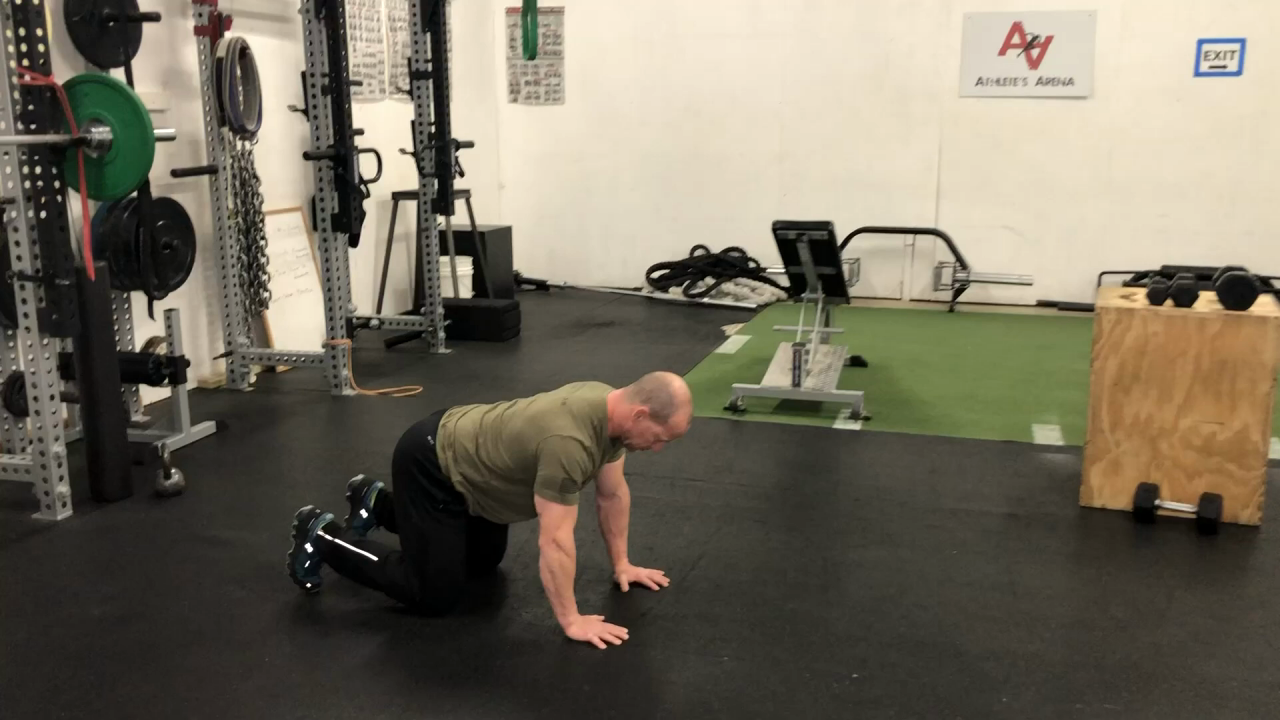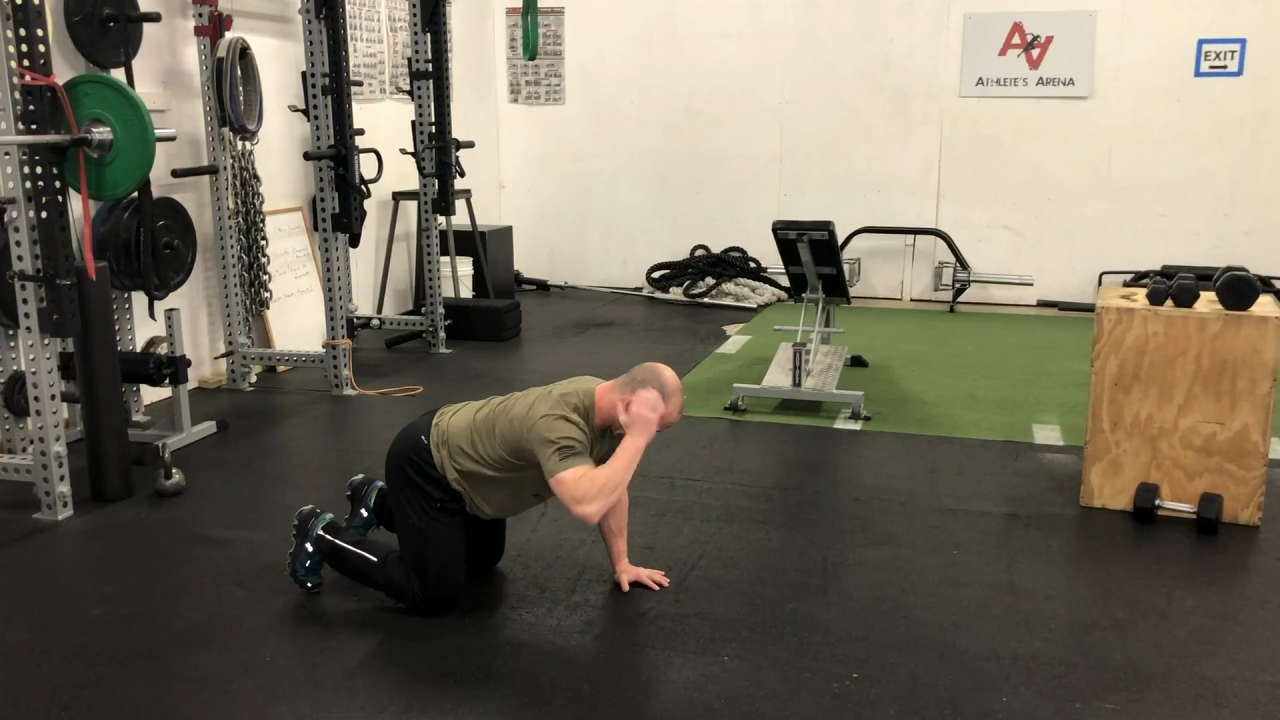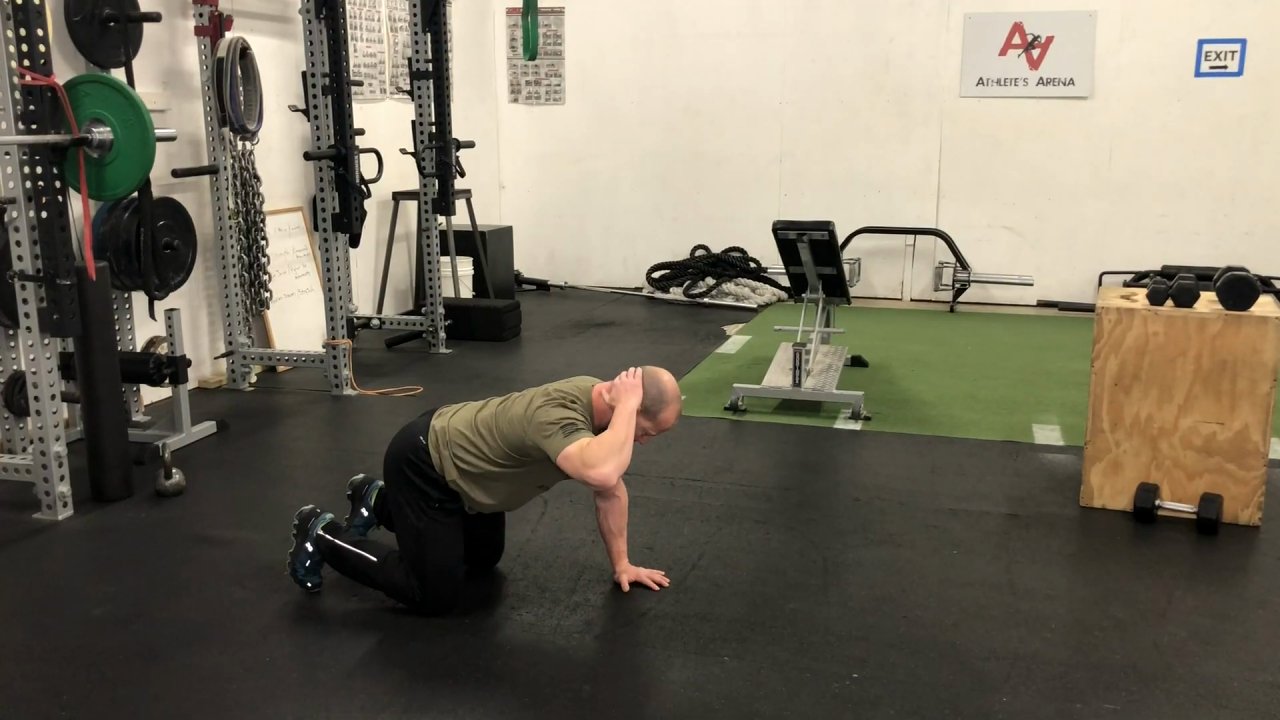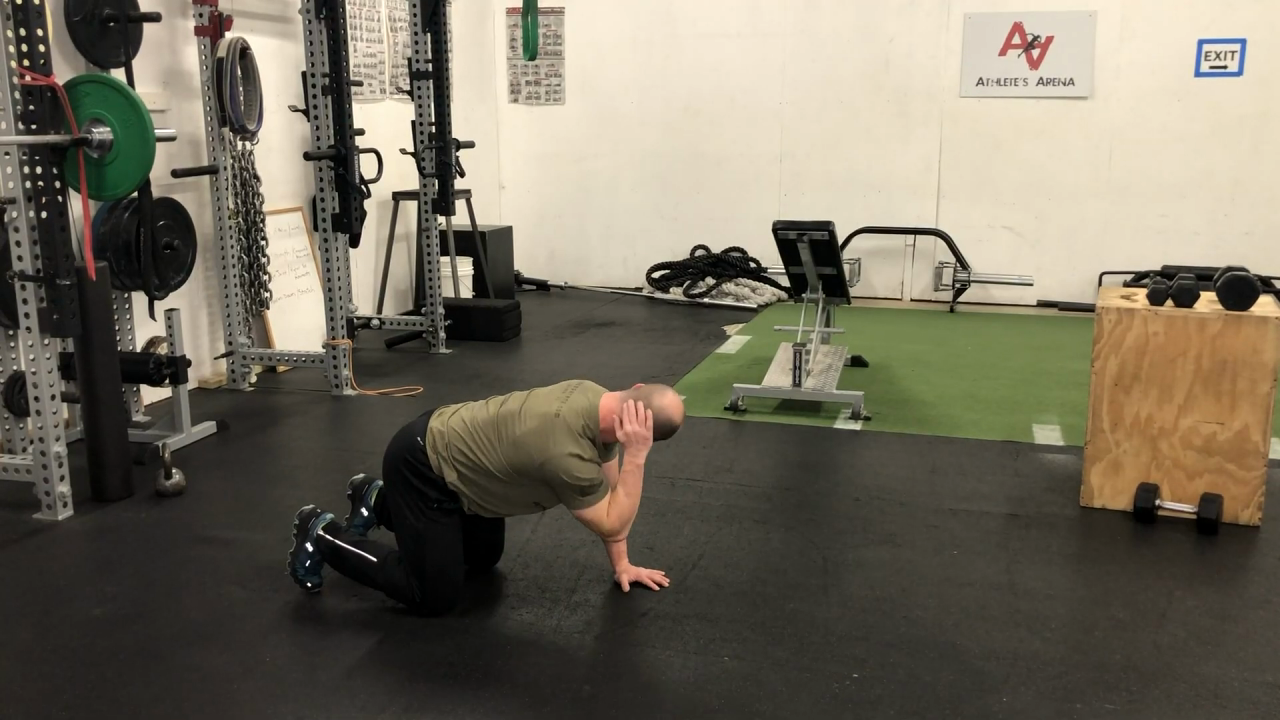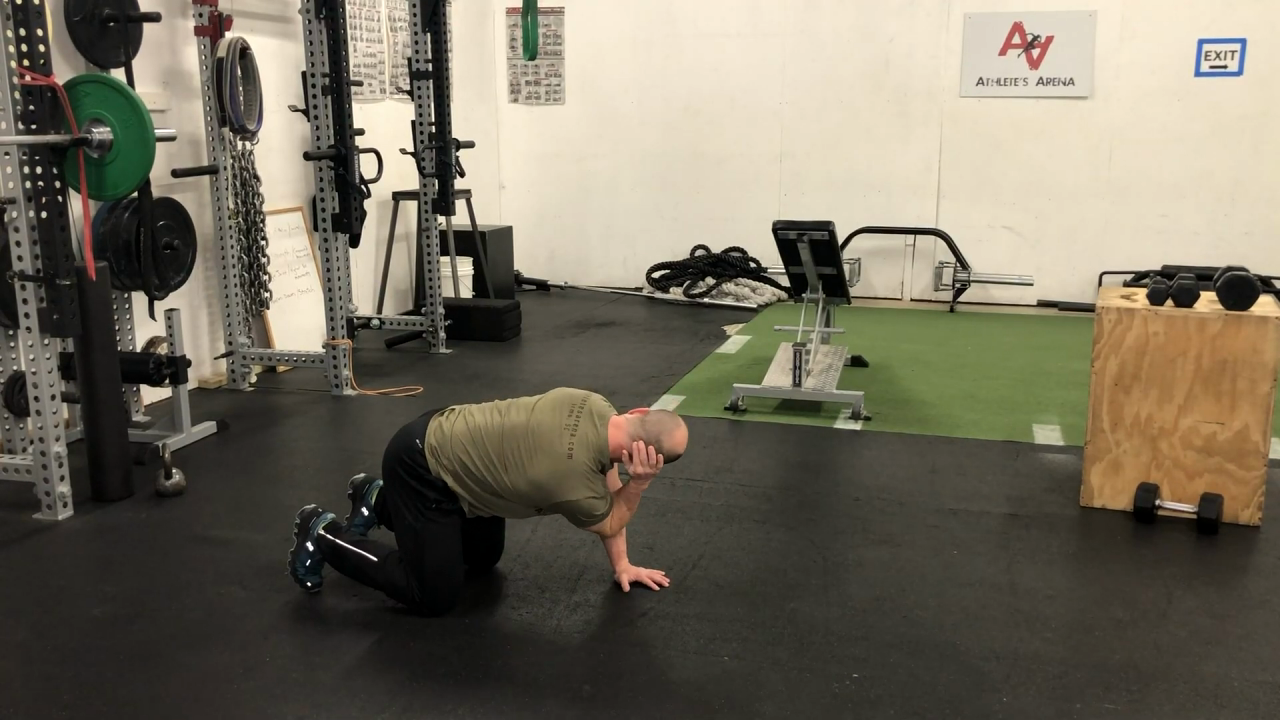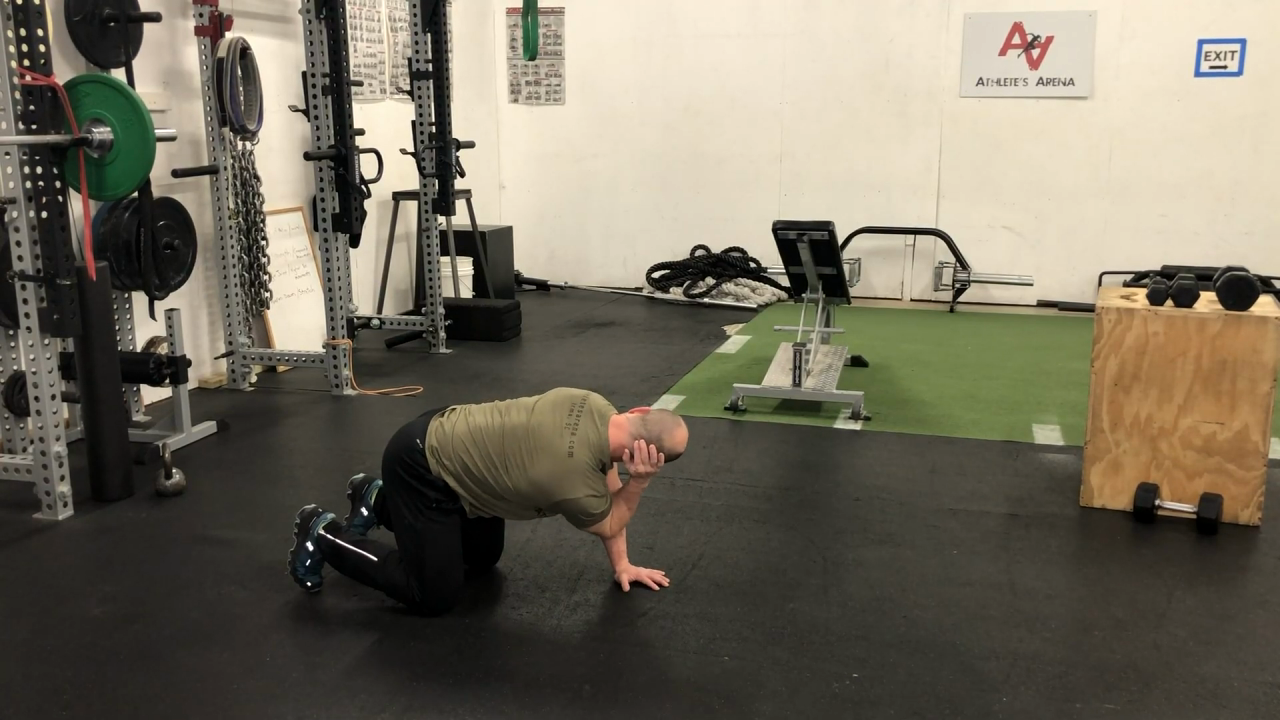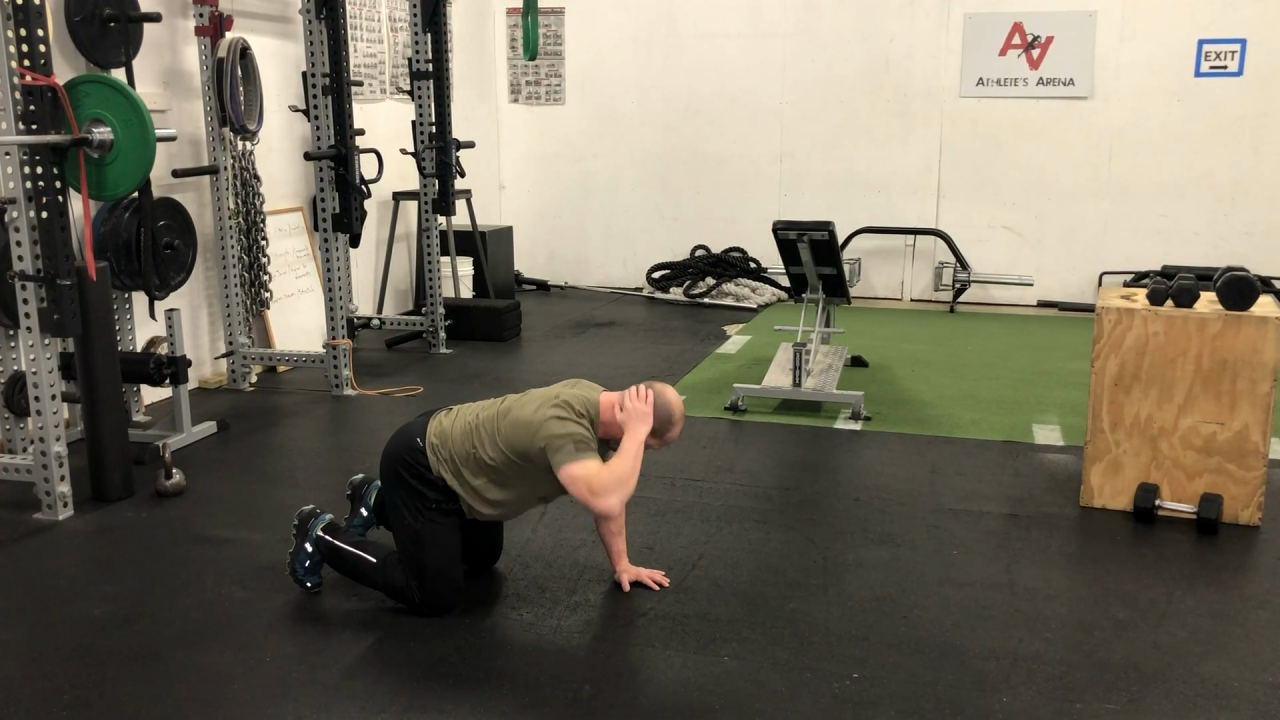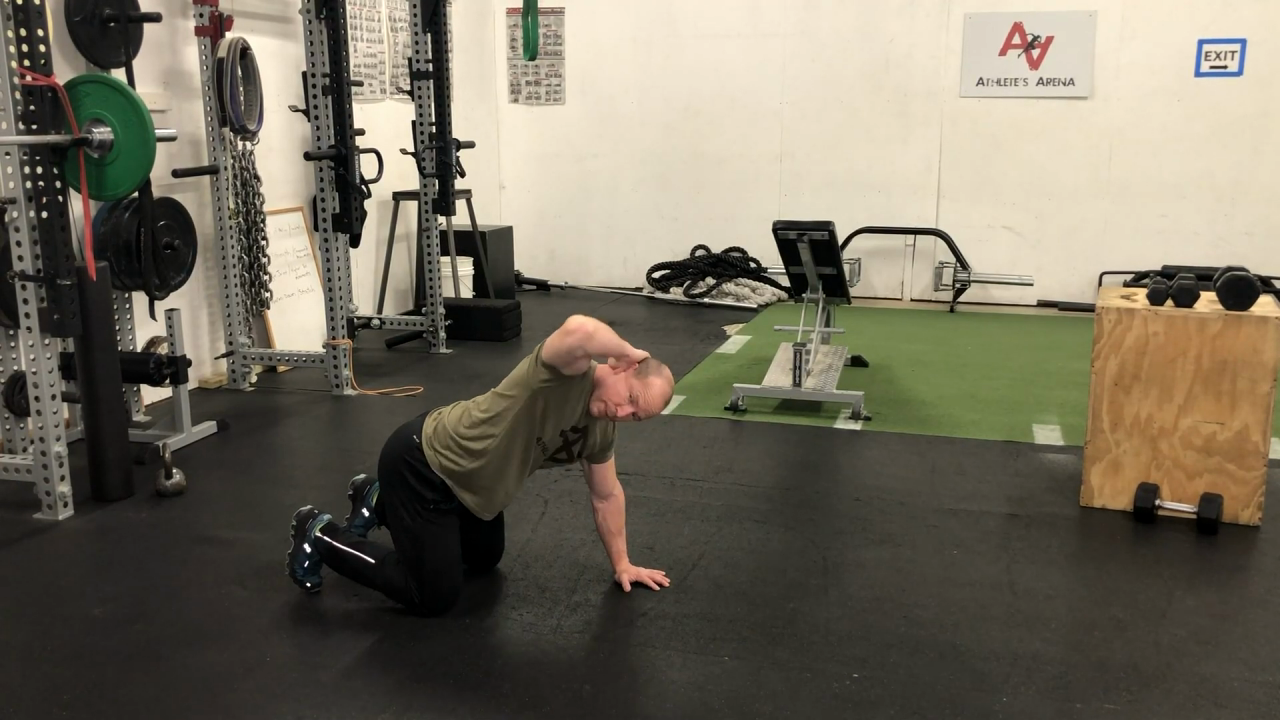
dt=0.7s
person 1, frame 1
left shoulder: (610, 406)
right shoulder: (570, 440)
left elbow: (612, 494)
right elbow: (555, 540)
left wrist: (621, 563)
right wrist: (571, 620)
left hip: (466, 455)
right hip: (430, 463)
left knee: (484, 562)
right knee: (435, 595)
left ankle: (377, 502)
right ankle: (323, 538)
person 1, frame 2
left shoulder: (605, 406)
right shoulder: (559, 423)
left elbow: (607, 491)
right elbow: (589, 506)
left wrist: (621, 563)
right wrist: (637, 437)
left hip: (460, 455)
right hip: (426, 463)
left knee: (483, 559)
right knee: (434, 595)
left ankle: (378, 501)
right ankle: (323, 537)
person 1, frame 3
left shoulder: (599, 402)
right shoulder: (559, 413)
left elbow: (611, 489)
right elbow: (602, 473)
left wrist: (621, 563)
right wrist: (626, 405)
left hip: (459, 452)
right hip: (423, 461)
left knee: (484, 558)
right knee: (434, 595)
left ankle: (377, 501)
right ankle: (323, 536)
person 1, frame 4
left shoulder: (599, 401)
right shoulder: (566, 449)
left elbow: (610, 489)
right elbow: (614, 527)
left wrist: (622, 564)
right wrist: (636, 454)
left hip: (452, 446)
right hip: (422, 464)
left knee: (484, 558)
right knee: (435, 596)
left ankle: (379, 501)
right ankle: (324, 537)
person 1, frame 5
left shoulder: (597, 408)
right shoulder: (574, 481)
left elbow: (609, 495)
right elbow: (609, 524)
left wrist: (621, 564)
right wrist: (640, 483)
left hip: (446, 436)
right hip: (420, 466)
left knee: (484, 558)
right knee: (434, 596)
left ankle: (377, 500)
right ankle: (324, 537)
person 1, frame 6
left shoulder: (597, 409)
right shoulder: (575, 480)
left elbow: (608, 492)
right elbow: (608, 525)
left wrist: (622, 564)
right wrist: (640, 482)
left hip: (446, 436)
right hip: (420, 465)
left knee: (483, 557)
right knee: (434, 595)
left ankle: (378, 500)
right ankle: (324, 537)
person 1, frame 7
left shoulder: (596, 404)
right shoulder: (565, 421)
left elbow: (608, 493)
right elbow: (606, 503)
left wrist: (621, 563)
right wrist: (635, 431)
left hip: (454, 455)
right hip: (419, 463)
left knee: (483, 558)
right knee: (435, 596)
left ankle: (377, 501)
right ankle: (323, 536)
person 1, frame 8
left shoulder: (600, 426)
right shoulder: (566, 375)
left elbow: (606, 495)
right elbow: (578, 330)
left wrist: (622, 564)
right wrist: (628, 351)
left hip: (462, 475)
right hip: (419, 463)
left knee: (484, 558)
right knee: (434, 596)
left ankle: (378, 502)
right ankle: (322, 537)
